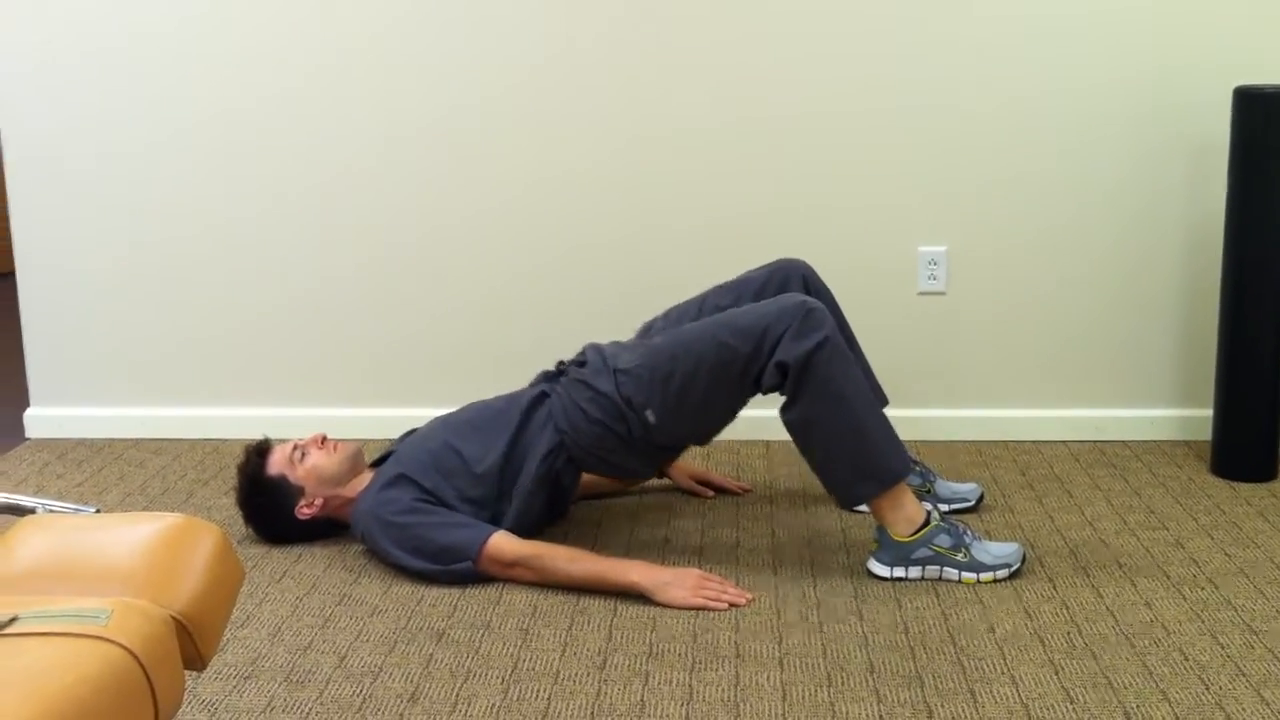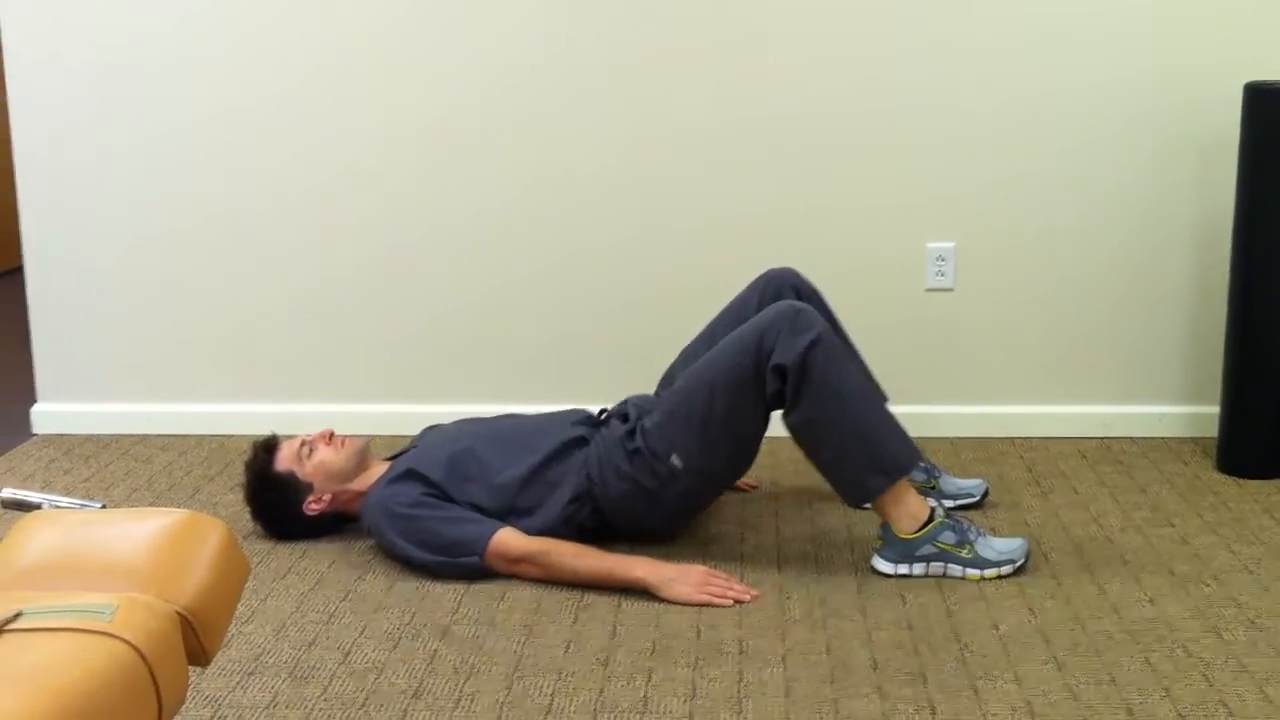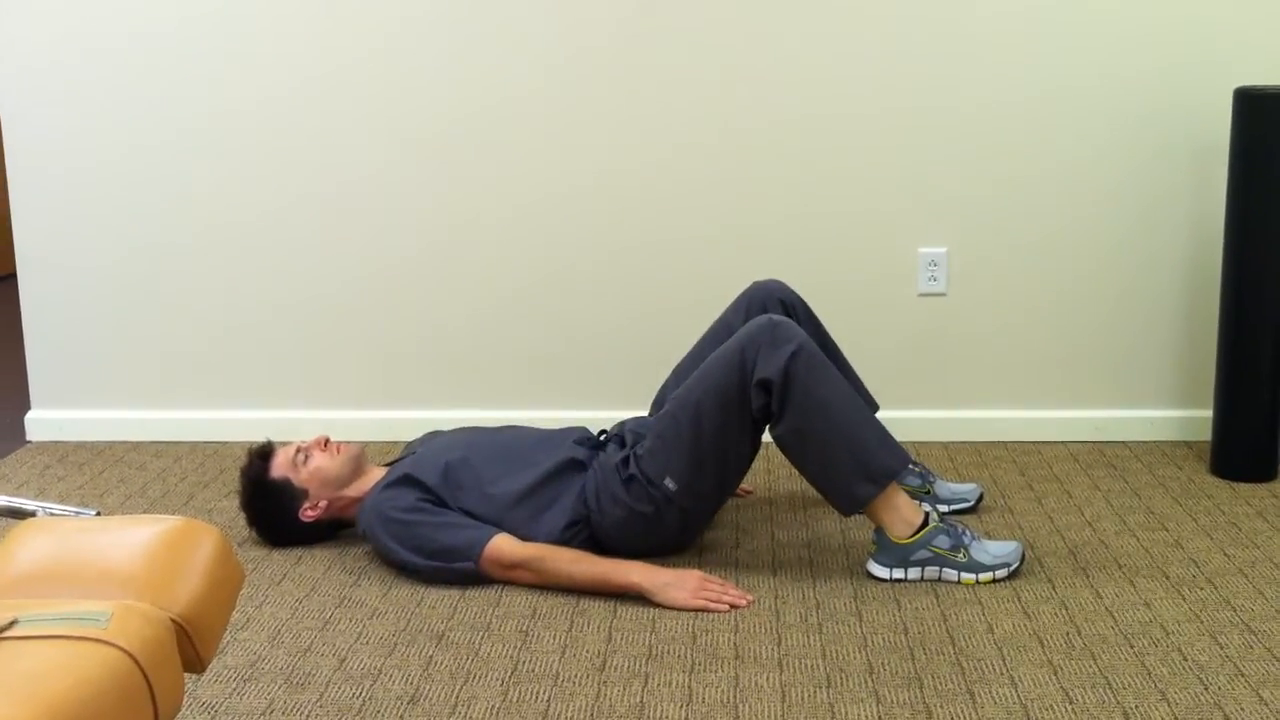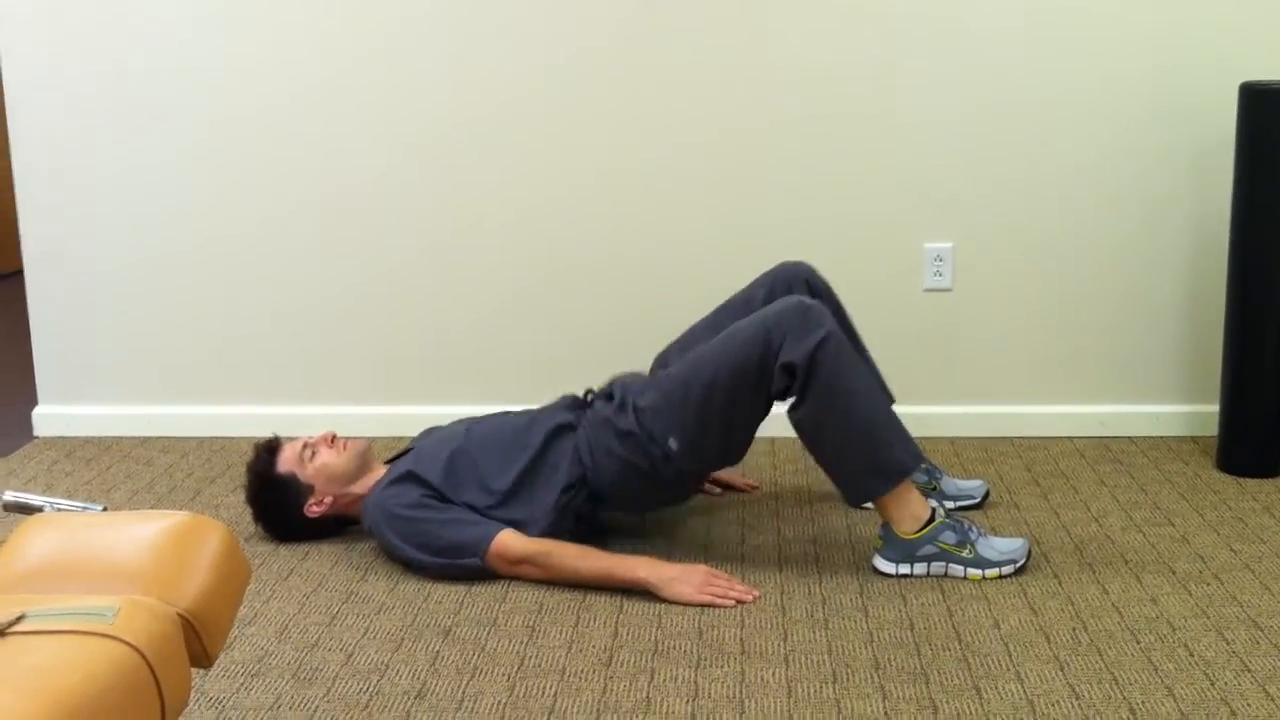
dt=0.5s
person 1, frame 1
left shoulder: (400, 464)
right shoulder: (384, 515)
right elbow: (513, 557)
left wrist: (660, 464)
right wrist: (648, 578)
left hip: (600, 382)
right hip: (601, 414)
left knee: (790, 282)
right knee: (798, 326)
left ankle: (887, 468)
right ankle: (907, 531)
person 1, frame 2
left shoulder: (420, 455)
right shoulder: (394, 512)
right elbow: (519, 554)
left wrist: (702, 454)
right wrist: (653, 575)
left hip: (627, 430)
right hip: (633, 480)
left knee: (780, 290)
right knee: (789, 331)
left ankle: (898, 469)
right ankle: (913, 530)
person 1, frame 3
left shoulder: (419, 460)
right shoulder: (389, 515)
right elbow: (512, 559)
left wrist: (705, 457)
right wrist: (651, 579)
left hip: (623, 449)
right hip: (634, 504)
left knee: (768, 302)
right knee: (770, 345)
left ankle: (891, 473)
right ankle: (906, 534)
person 1, frame 4
left shoulder: (419, 459)
right shoulder: (394, 512)
right elbow: (518, 555)
left wrist: (683, 461)
right wrist: (656, 574)
left hip: (625, 414)
right hip: (625, 449)
left knee: (796, 285)
right knee: (800, 327)
left ankle: (898, 469)
right ankle: (913, 530)
